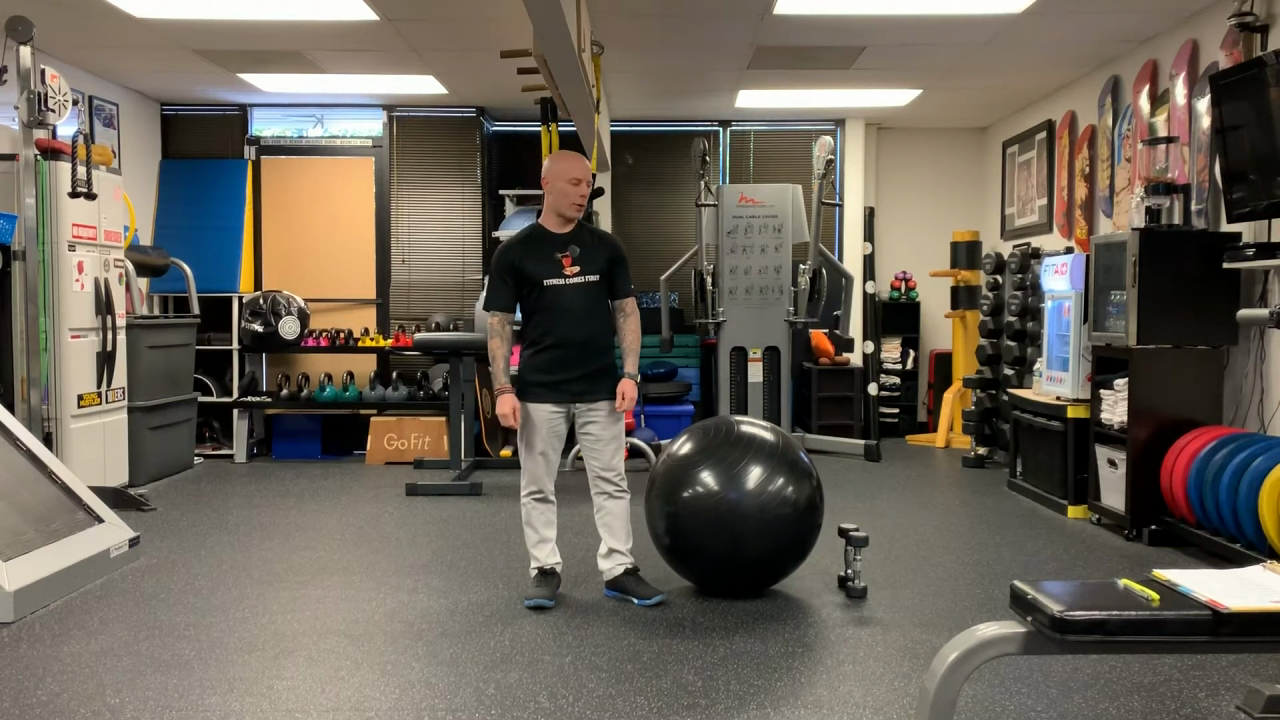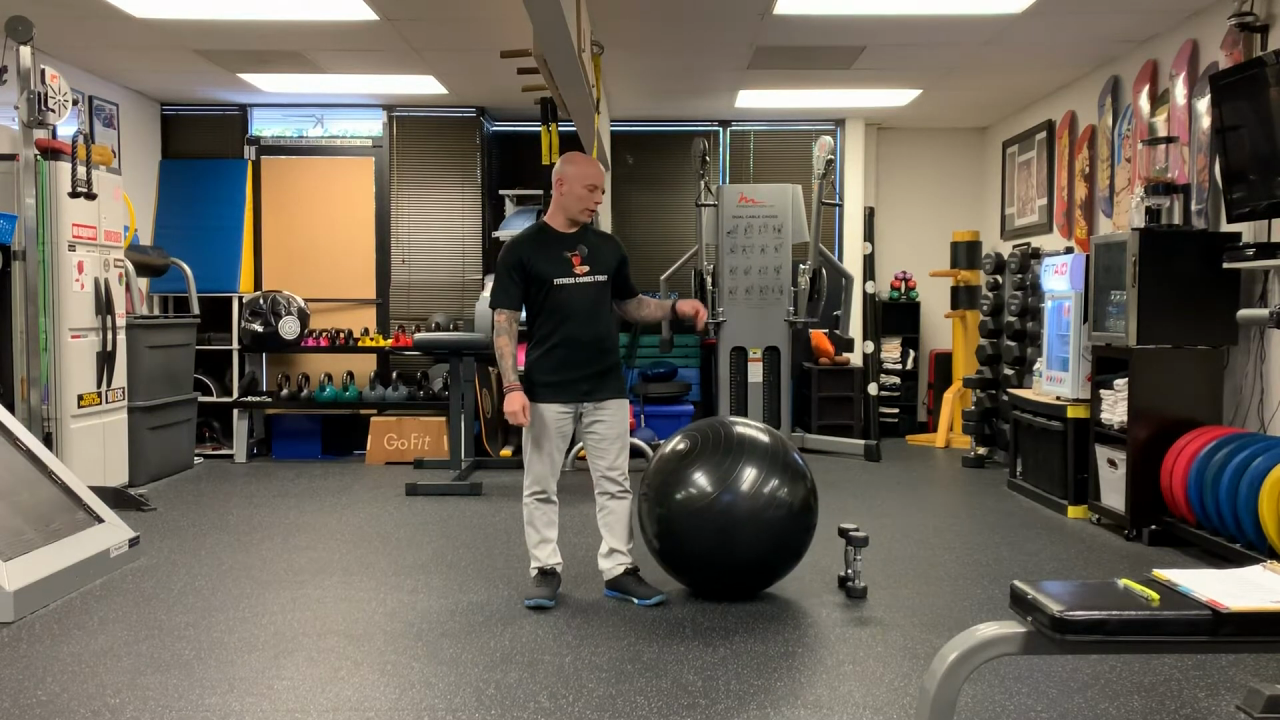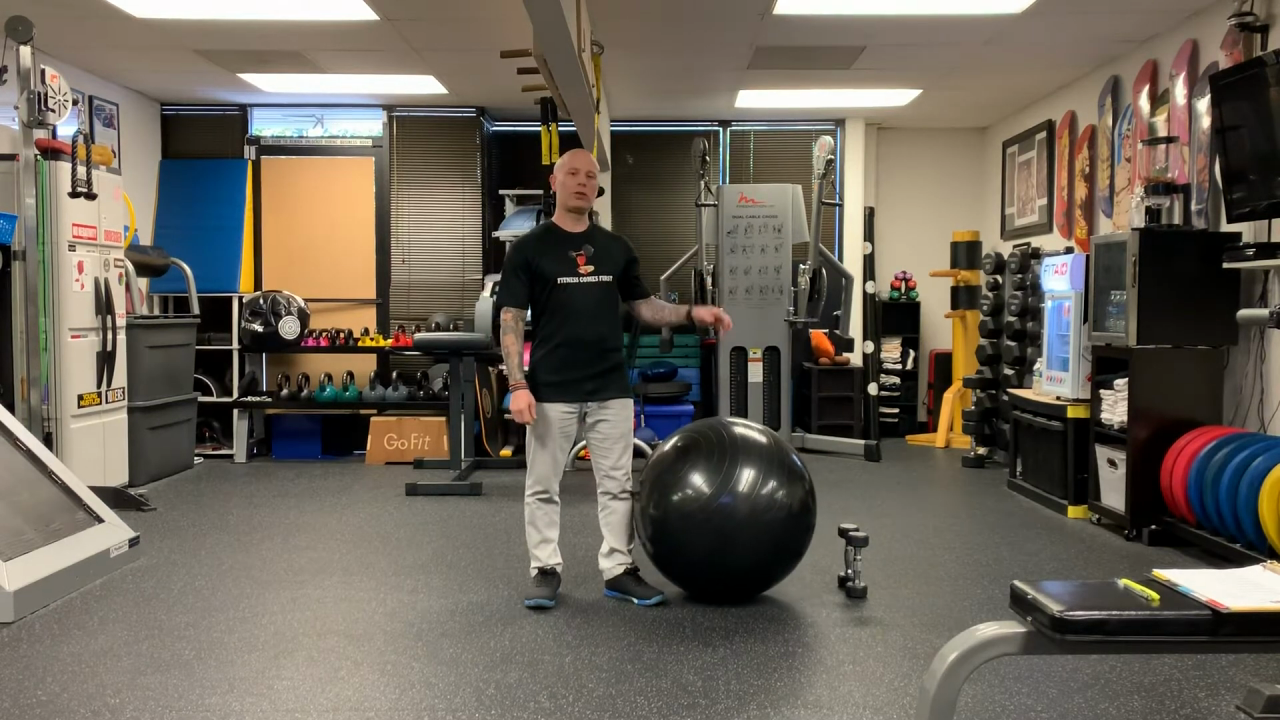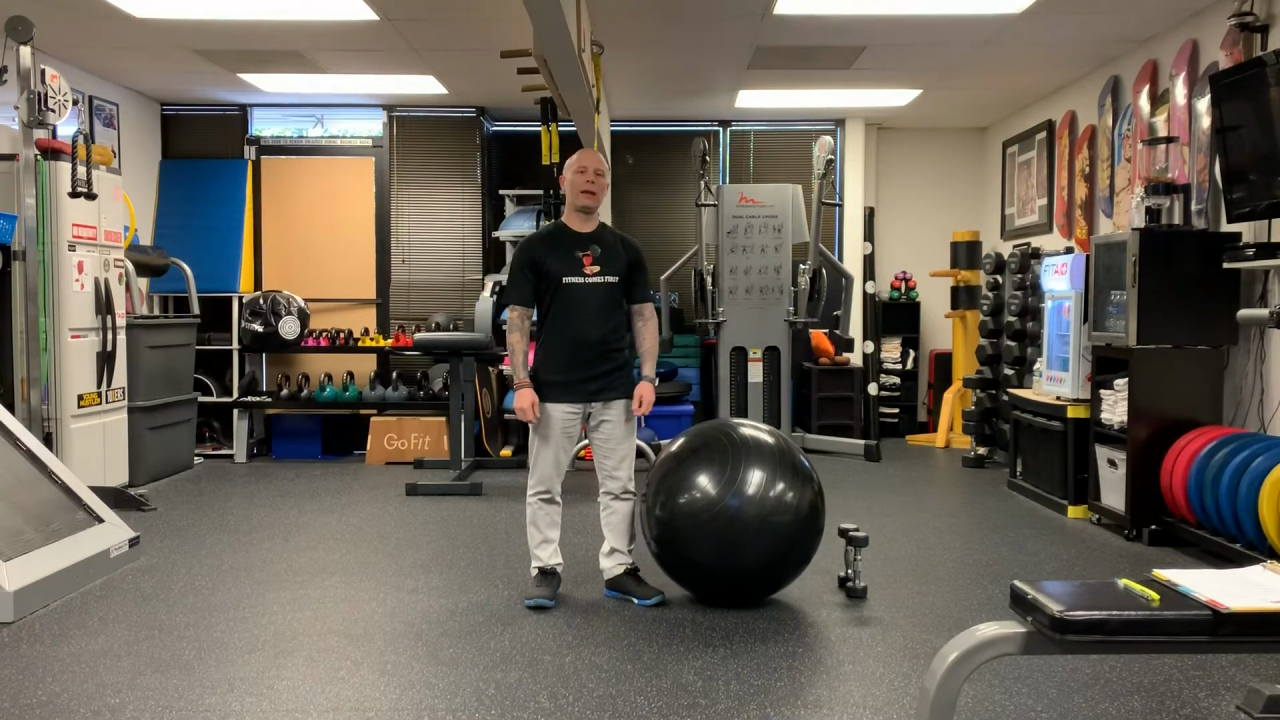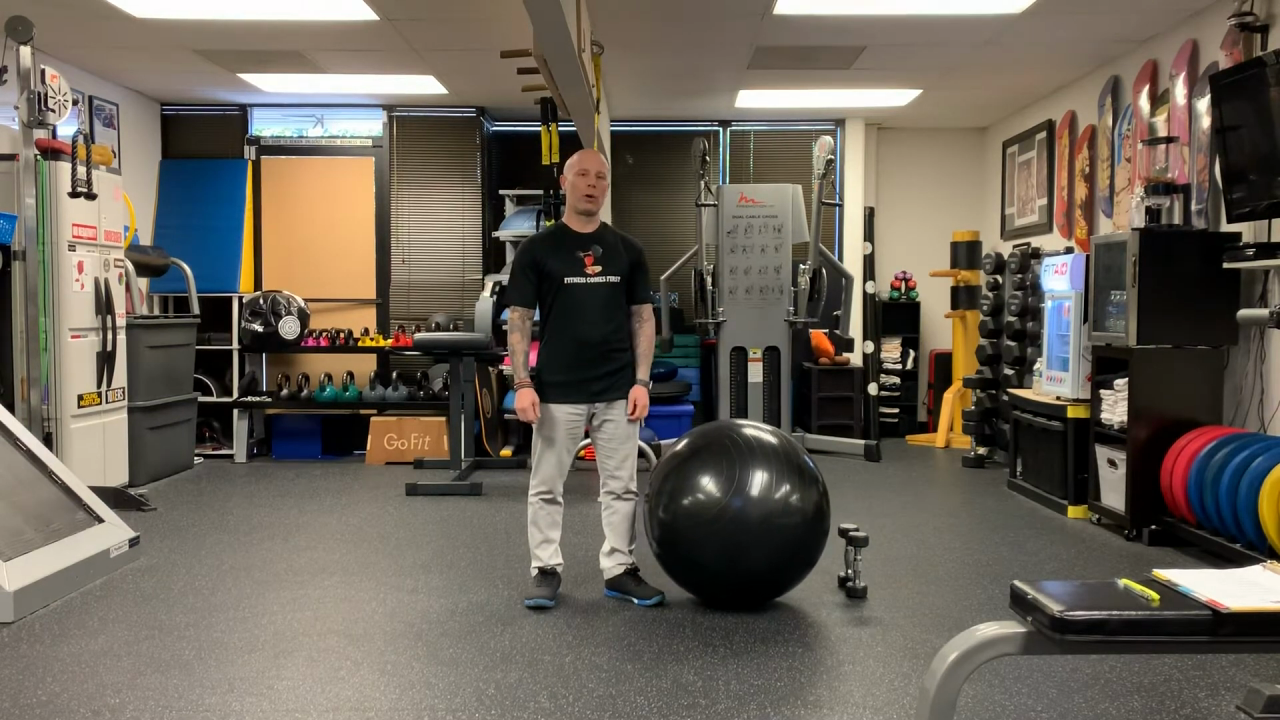
dt=0.5s
person 1, frame 1
left shoulder: (606, 247)
right shoulder: (514, 252)
left elbow: (625, 312)
right elbow: (499, 324)
left wrist: (630, 372)
right wrist: (503, 388)
left hip: (601, 390)
right hip: (540, 392)
left knee: (611, 483)
right knee: (538, 486)
left ankle: (618, 569)
right ankle: (545, 569)
person 1, frame 2
left shoulder: (609, 247)
right shoulder: (521, 250)
left elbow: (631, 305)
right elbow: (505, 322)
left wrist: (675, 307)
right wrist: (512, 386)
left hip: (607, 390)
right hip: (547, 392)
left knee: (614, 484)
right knee: (540, 486)
left ankle: (618, 568)
right ankle: (545, 568)
person 1, frame 3
left shoulder: (616, 247)
right shoulder: (528, 249)
left elbow: (645, 307)
right elbow: (511, 321)
left wrist: (692, 313)
right wrist: (517, 384)
left hip: (611, 390)
right hip: (551, 391)
left knee: (617, 485)
right knee: (543, 486)
left ankle: (618, 569)
right ankle: (545, 569)
person 1, frame 4
left shoulder: (625, 249)
right shoulder: (536, 247)
left elbow: (644, 316)
right elbow: (518, 319)
left wrist: (647, 377)
right wrist: (522, 382)
left hip: (615, 391)
right hip: (554, 391)
left knee: (619, 485)
right knee: (545, 486)
left ankle: (618, 568)
right ankle: (545, 569)
person 1, frame 5
left shoulder: (627, 250)
right shoulder: (537, 249)
left elbow: (642, 318)
right elbow: (519, 320)
left wrist: (641, 380)
right wrist: (522, 383)
left hip: (617, 391)
right hip: (558, 392)
left knee: (621, 486)
right knee: (547, 487)
left ankle: (619, 568)
right ankle: (545, 569)
